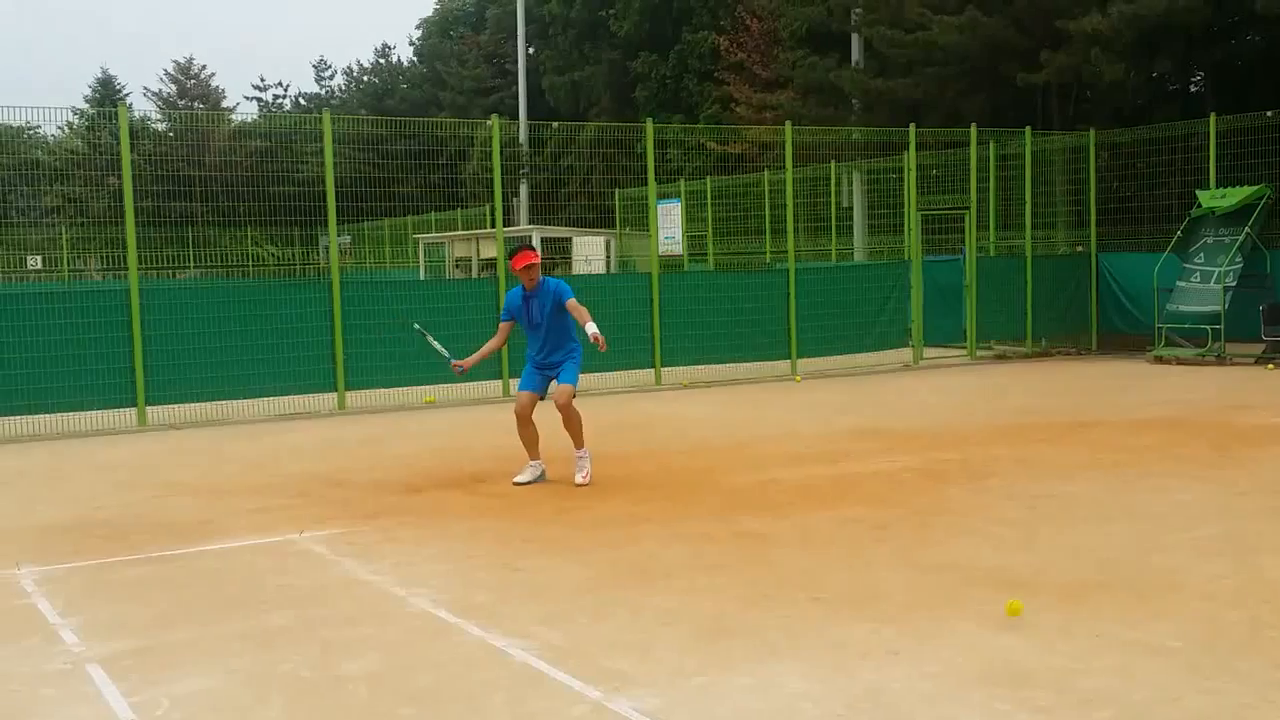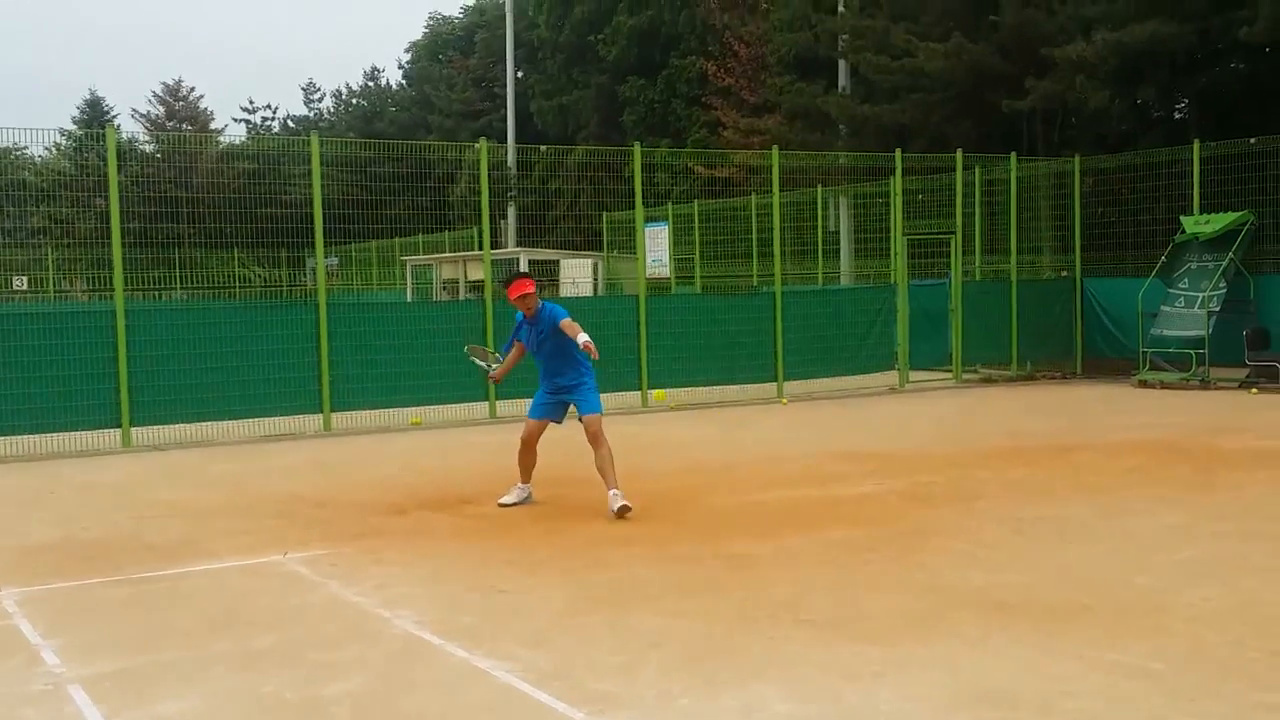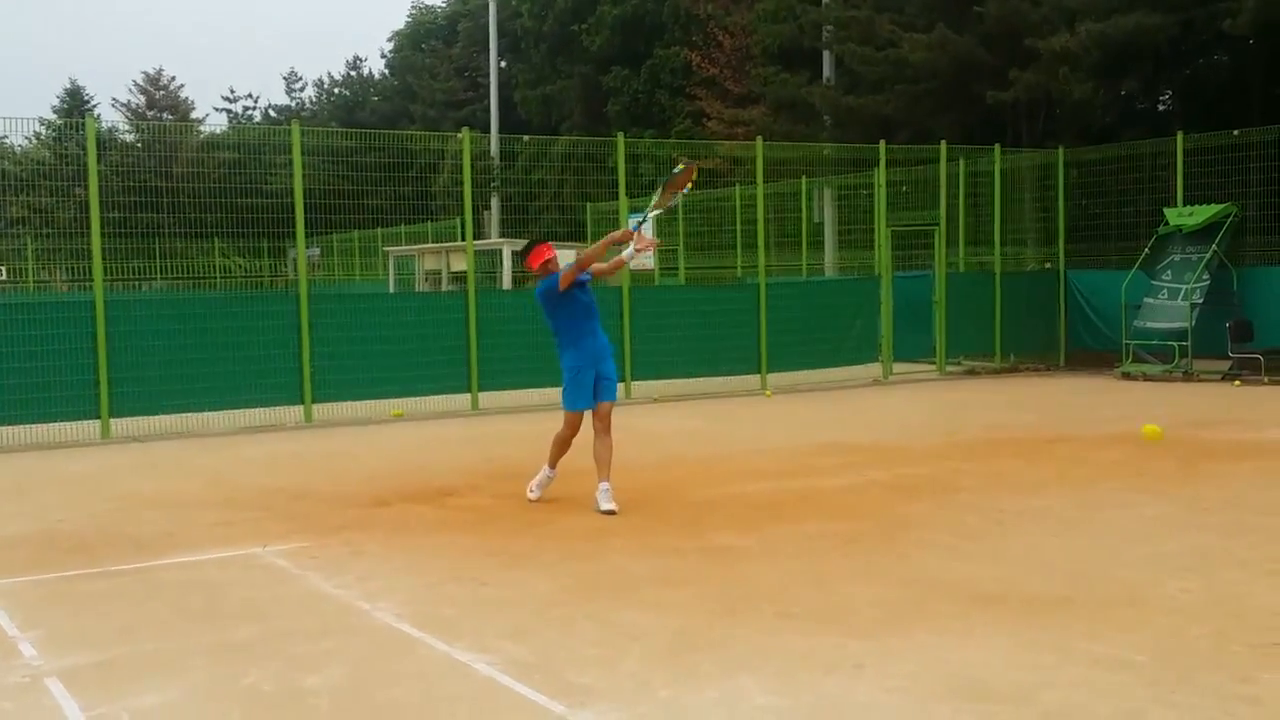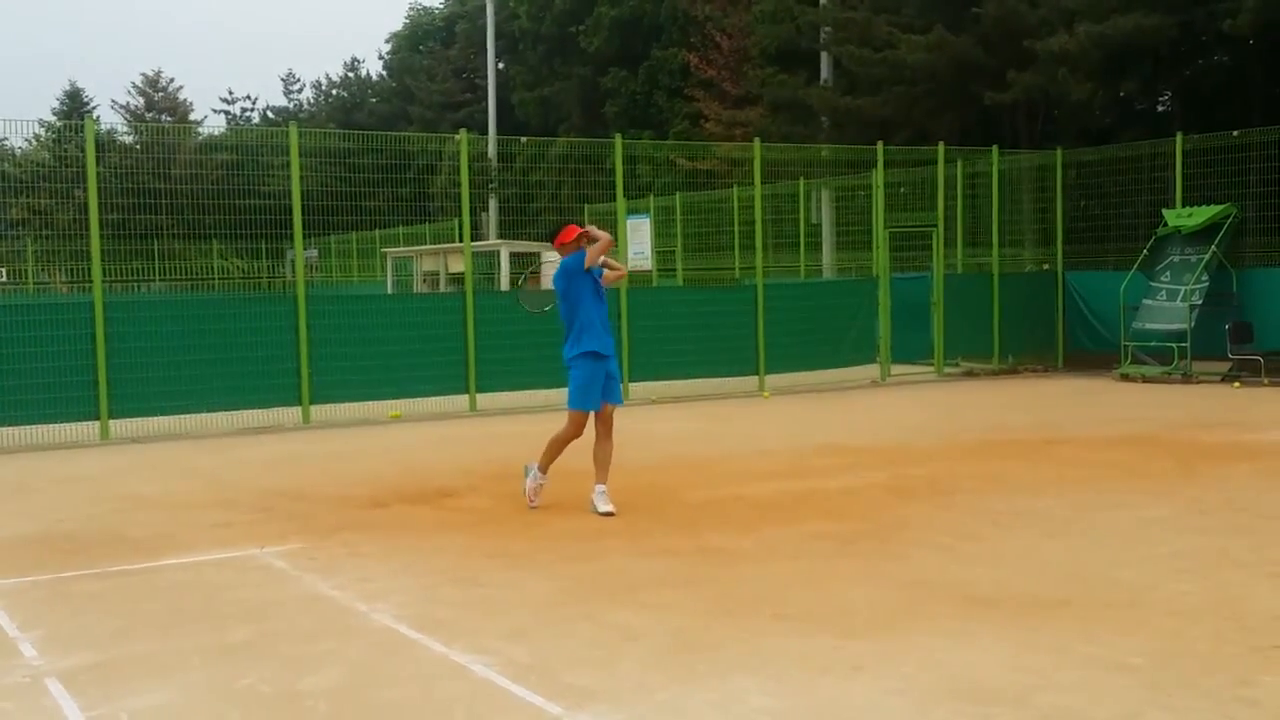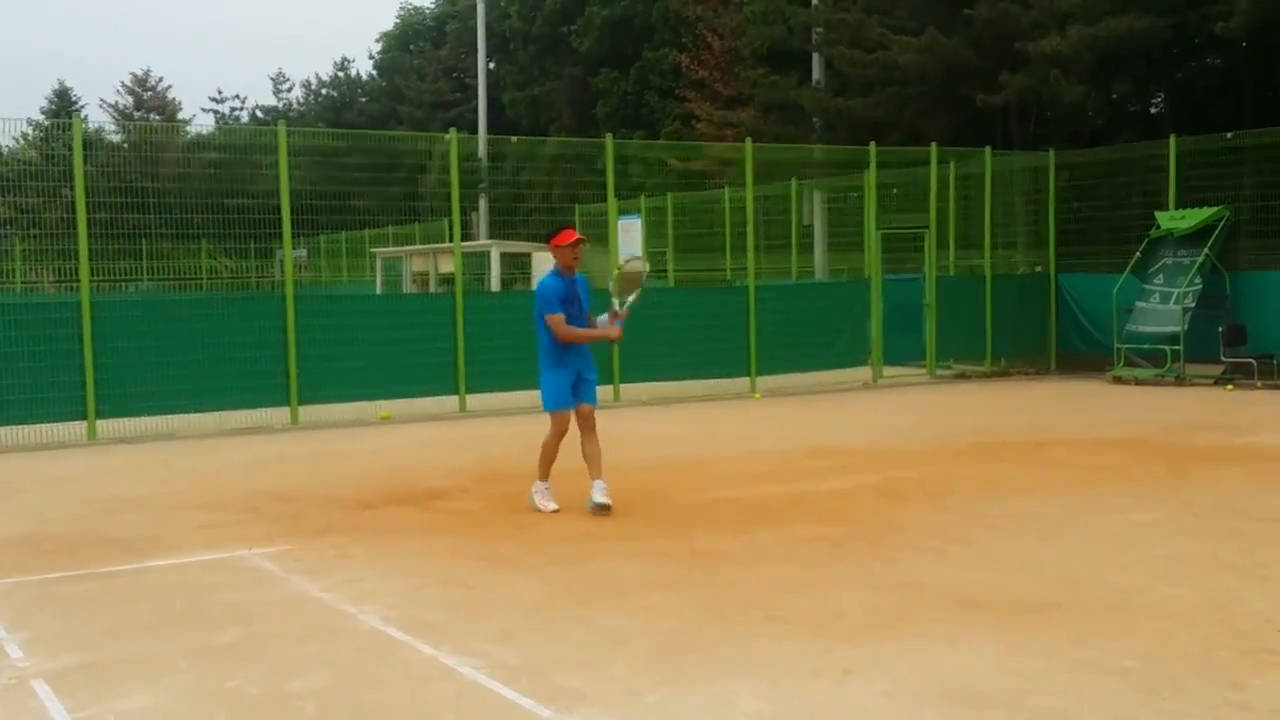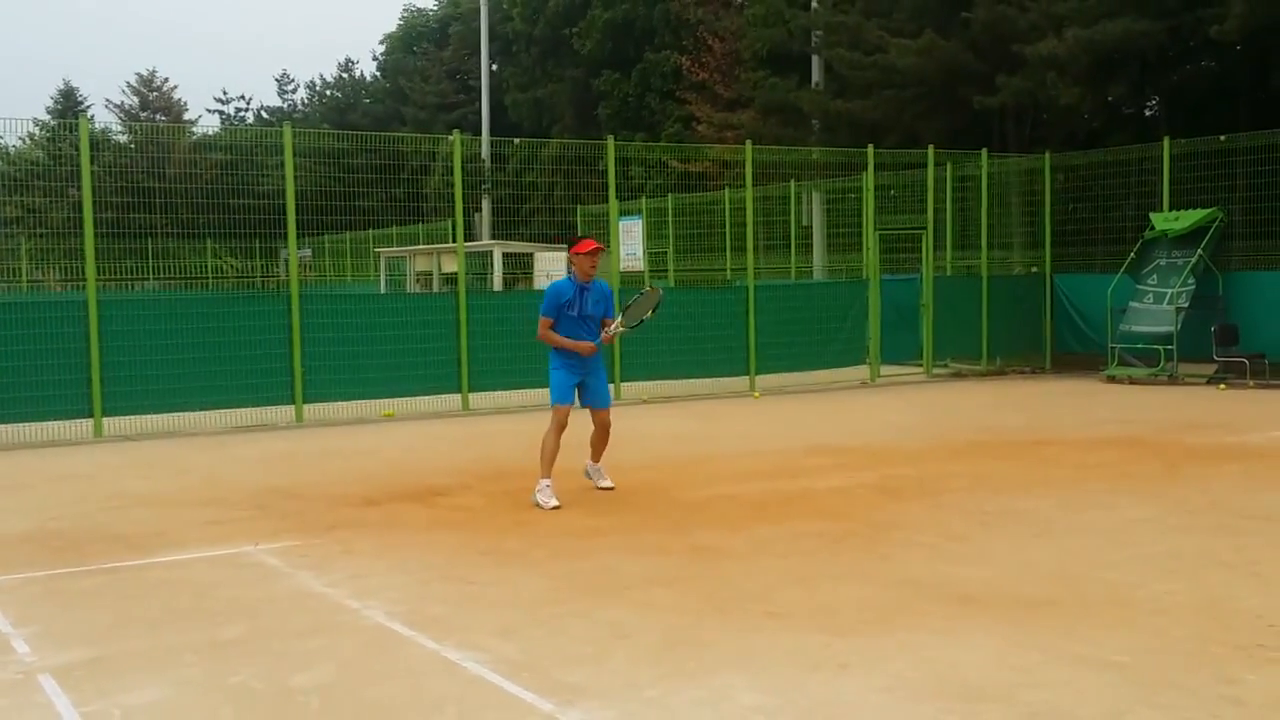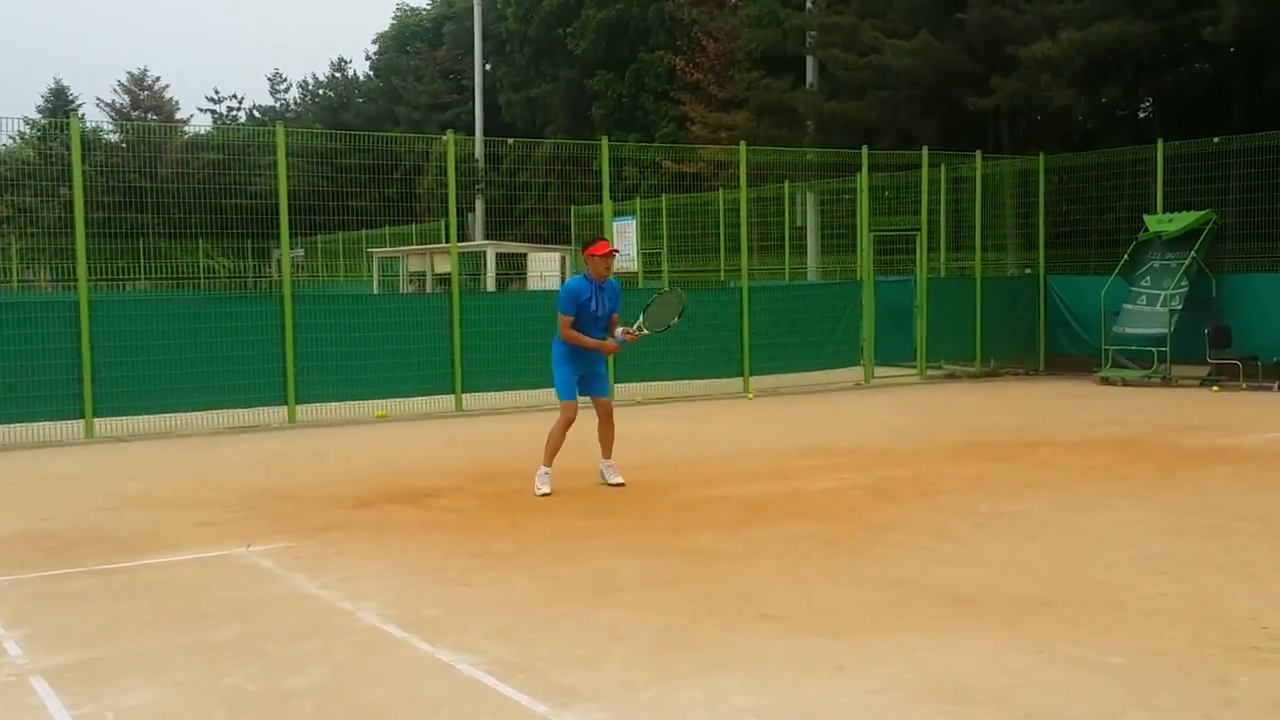
dt=0.4s
person 1, frame 1
left shoulder: (557, 287)
right shoulder: (512, 298)
left elbow: (576, 309)
right elbow: (499, 338)
left wrist: (592, 328)
right wrist: (470, 361)
left hip: (567, 357)
right hip: (537, 361)
left knee: (563, 402)
right knee: (521, 410)
left ankle: (581, 455)
right ankle: (536, 466)
person 1, frame 2
left shoulder: (553, 312)
right shoulder: (521, 320)
left elbow: (570, 326)
right elbow: (519, 348)
left wrist: (582, 339)
right wrist: (499, 372)
left hip: (581, 382)
right hip: (551, 386)
left knee: (595, 432)
right knee: (528, 437)
left ankle: (615, 495)
right ankle: (523, 488)
person 1, frame 3
left shoulder: (575, 272)
right shoulder: (545, 289)
left elbow: (606, 268)
right elbow: (578, 264)
left wrist: (631, 249)
right wrist: (612, 239)
left hip: (602, 357)
right hip: (576, 362)
left knee: (603, 424)
right knee: (571, 427)
left ankle: (604, 490)
right ankle: (548, 473)
person 1, frame 4
left shoulder: (589, 272)
right shoulder: (568, 267)
left elbow: (621, 272)
right elbow: (607, 240)
left wrist: (597, 258)
right wrist: (595, 232)
left hip: (606, 355)
right hip: (585, 357)
left knee: (605, 425)
right knee: (575, 428)
left ankle: (600, 492)
right ankle: (538, 472)
person 1, frame 5
left shoulder: (580, 281)
right shoulder: (548, 287)
right elbow: (561, 332)
left wrist: (607, 320)
right wrist: (603, 335)
left hip: (582, 363)
right hip: (555, 366)
left knee: (588, 423)
right knee: (560, 426)
left ankle: (598, 488)
right ankle: (540, 488)
person 1, frame 6
left shoulder: (604, 290)
right shoulder: (556, 290)
left elbow: (608, 327)
right elbow: (542, 332)
left wrist: (607, 336)
right wrist: (576, 345)
left hip: (593, 365)
right hip: (564, 364)
left knee: (603, 423)
right knee: (559, 420)
left ankle: (594, 466)
right ankle: (544, 486)
person 1, frame 7
left shoulder: (613, 287)
right shoulder: (573, 288)
left elbow: (612, 324)
right elbow: (564, 332)
left wrist: (622, 333)
right wrist: (600, 345)
left hip: (595, 359)
right hip: (567, 359)
left knee: (606, 412)
right knee: (568, 416)
left ankle: (607, 466)
right ankle: (544, 472)
